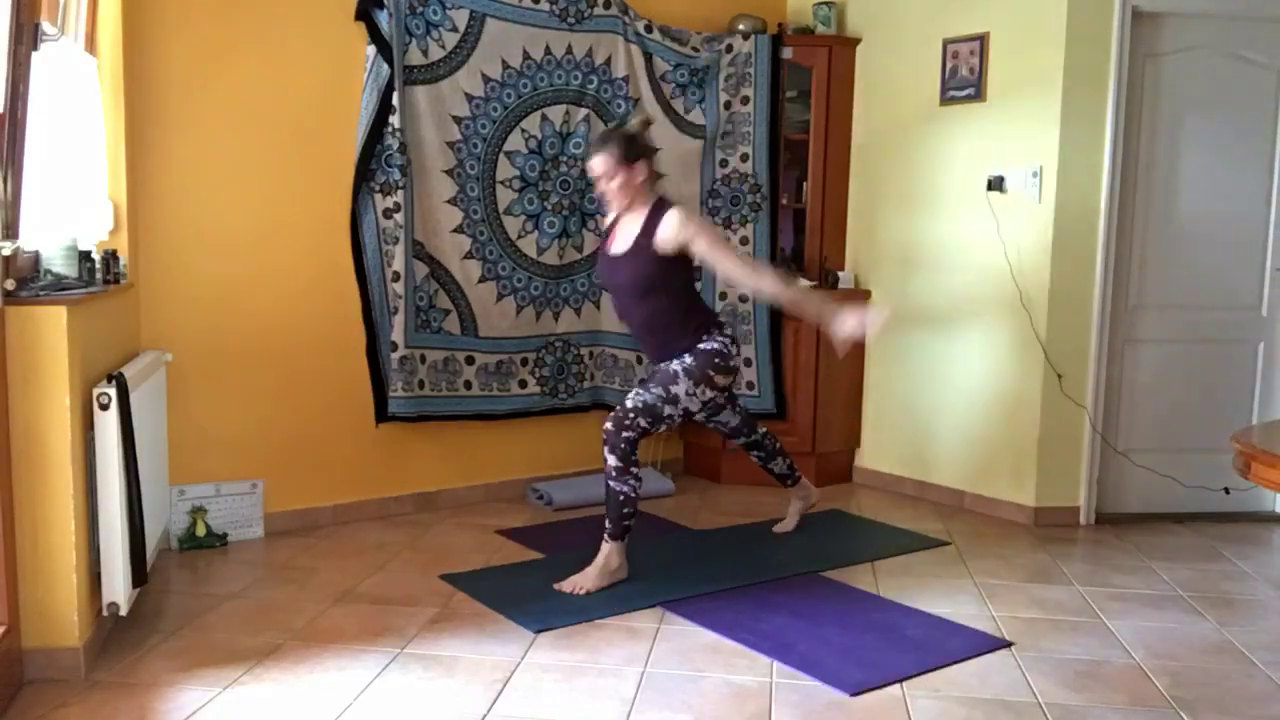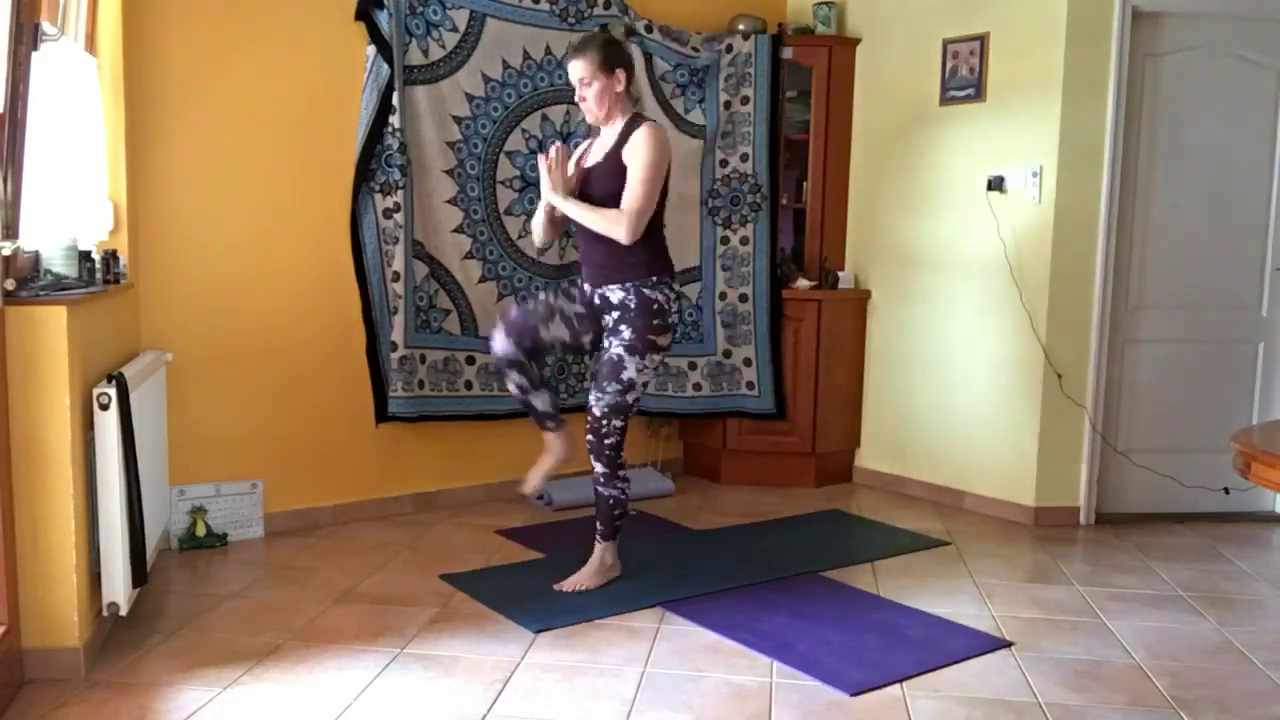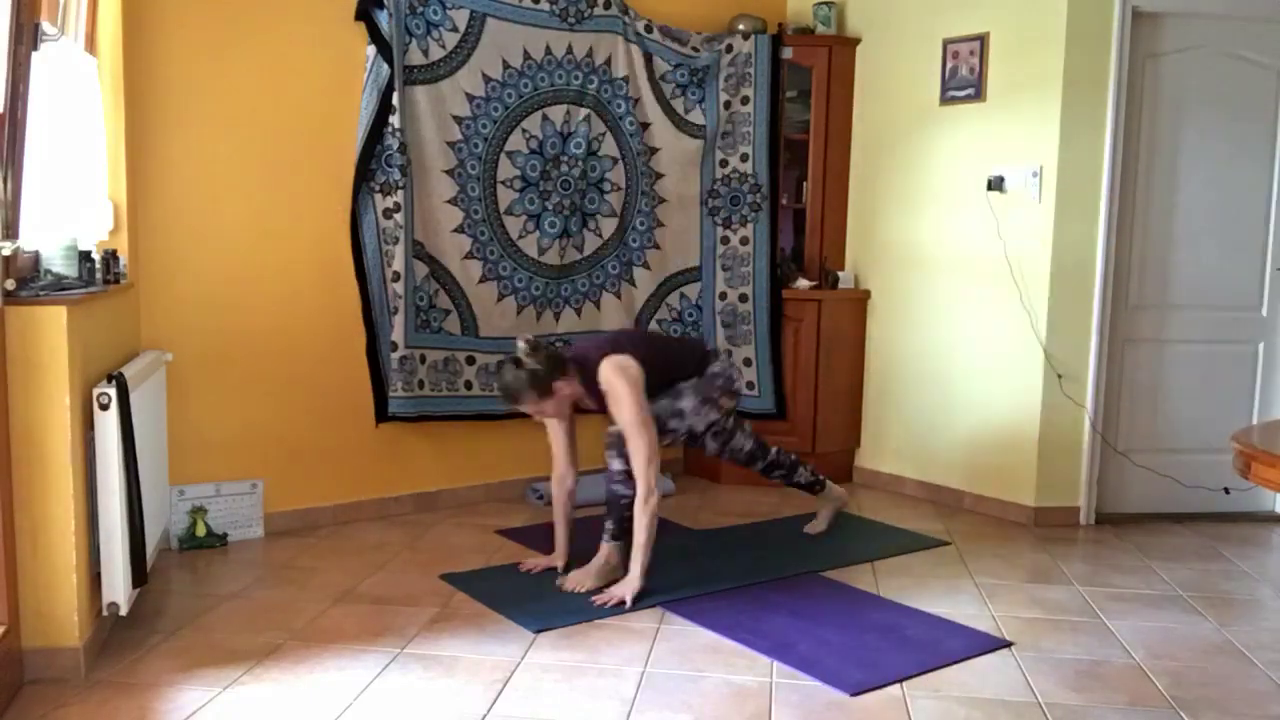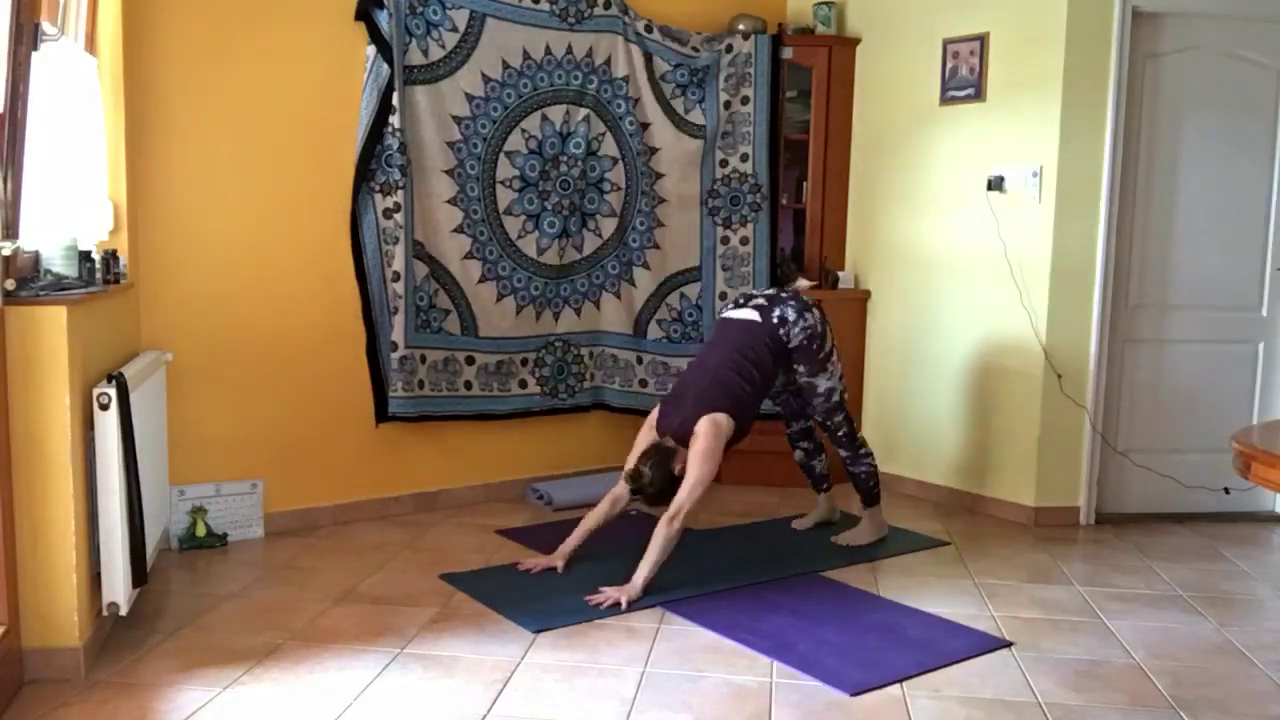
dt=0.3s
person 1, frame 1
left shoulder: (672, 224)
right shoulder: (616, 224)
left elbow: (749, 272)
left wrist: (827, 311)
left hip: (703, 356)
right hip: (670, 360)
left knee: (618, 432)
right knee: (735, 430)
left ankle: (612, 559)
right ankle: (801, 491)
person 1, frame 2
left shoulder: (646, 137)
right shoulder: (582, 151)
left elbow: (628, 230)
right elbow: (541, 238)
left wrist: (567, 197)
right wrist: (551, 195)
left hip: (641, 300)
right hip: (596, 293)
left knee: (605, 427)
right knee: (508, 339)
left ankle: (606, 556)
right ankle: (555, 435)
person 1, frame 3
left shoulder: (615, 379)
right shoulder: (557, 378)
left elbow: (647, 478)
right elbow: (562, 473)
left wrist: (623, 567)
right wrist: (559, 552)
left hip: (703, 378)
right hip: (674, 390)
left knee: (623, 456)
right knee: (746, 449)
right ankle: (827, 492)
person 1, frame 4
left shoulder: (707, 429)
right shoulder: (661, 420)
left elbow: (675, 517)
right elbow: (620, 492)
left wrist: (634, 586)
right wrist: (562, 552)
left ankle: (873, 517)
right ankle: (825, 504)
